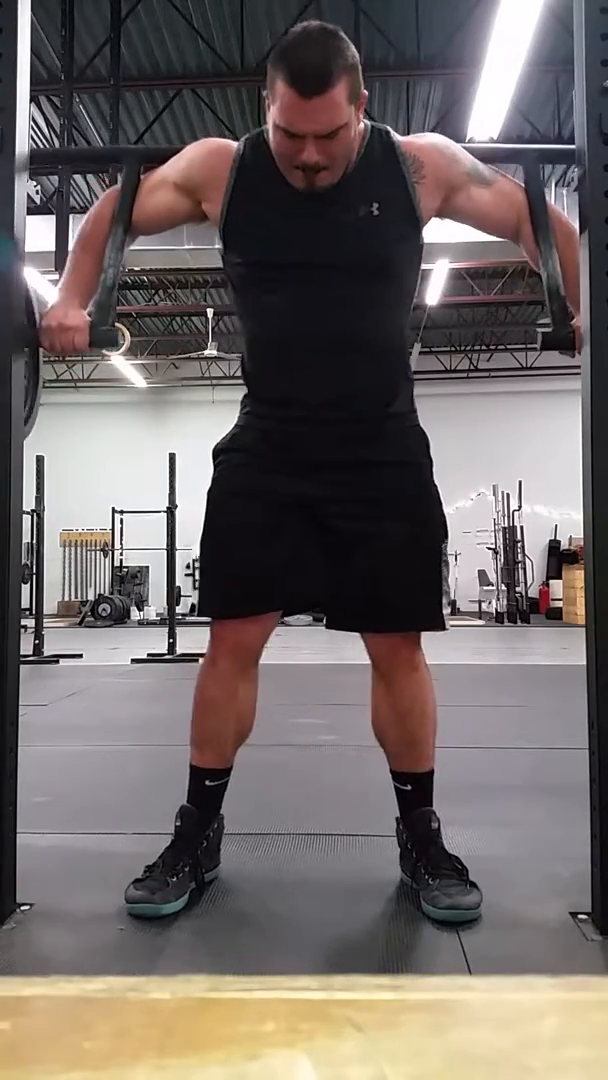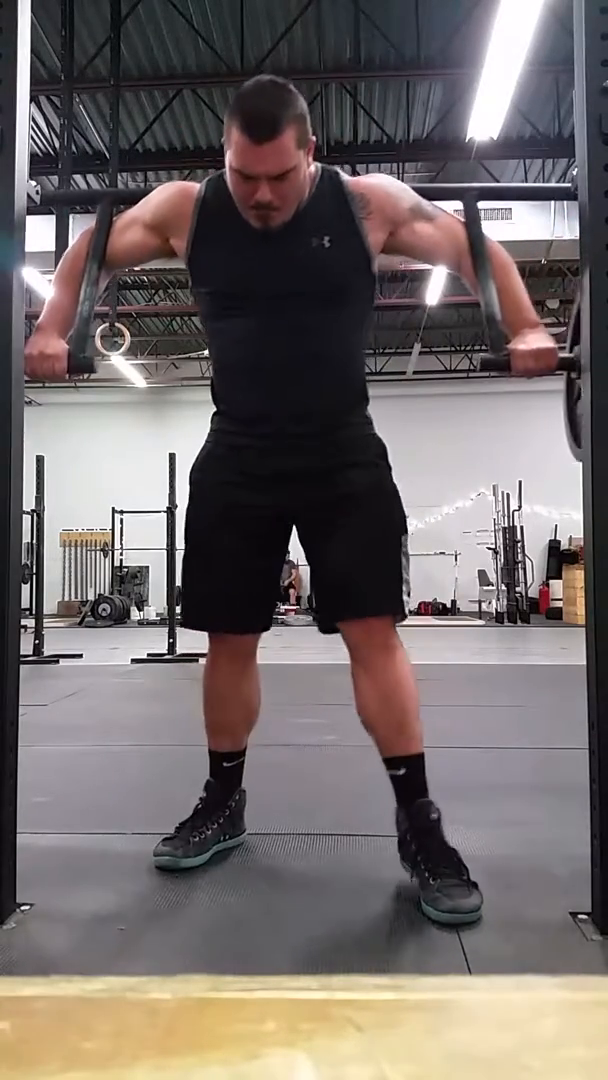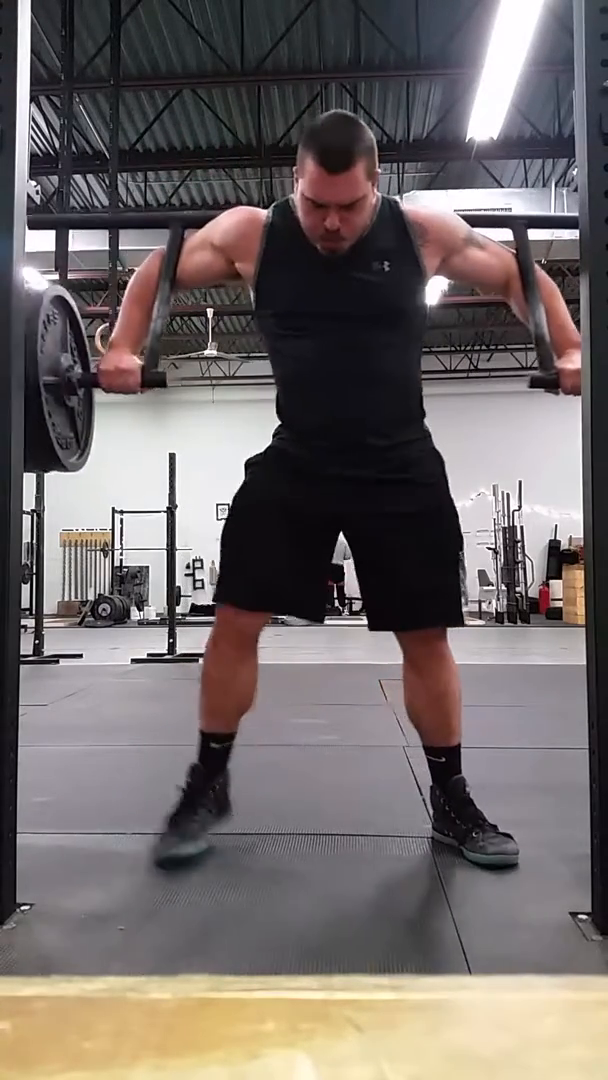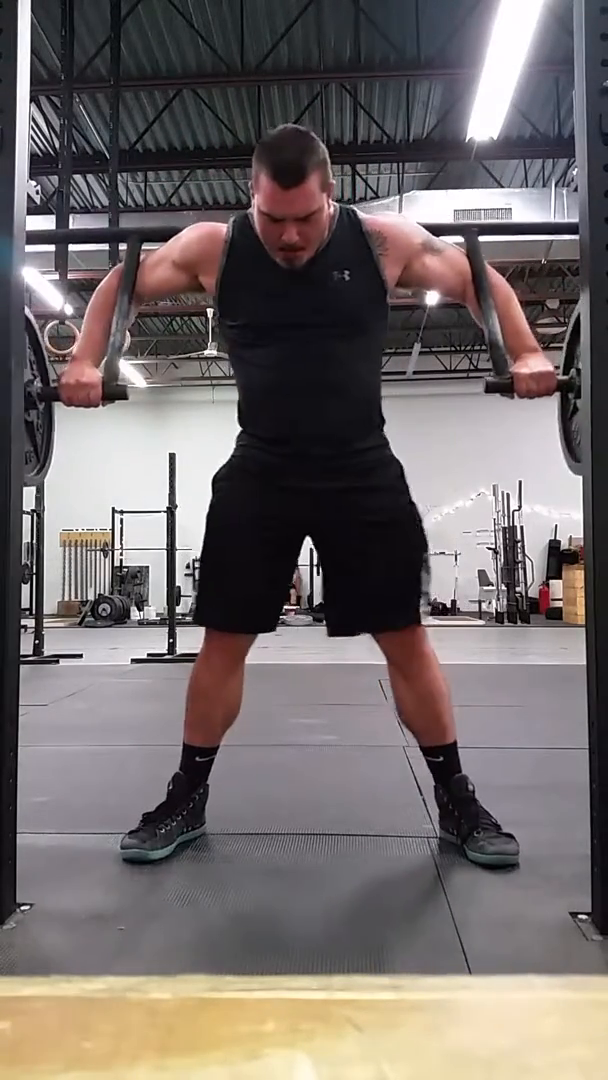
dt=0.7s
person 1, frame 1
left shoulder: (421, 165)
right shoulder: (218, 168)
left elbow: (537, 221)
right elbow: (111, 215)
left wrist: (582, 309)
right wrist: (71, 302)
left hip: (383, 453)
right hip: (266, 449)
left knee: (397, 646)
right knee: (232, 640)
left ankle: (419, 836)
right ankle: (197, 834)
person 1, frame 2
left shoulder: (369, 202)
right shoulder: (185, 208)
left elbow: (474, 248)
right elbow: (90, 251)
left wrist: (526, 329)
right wrist: (53, 331)
left hip: (345, 456)
right hip: (236, 458)
left knee: (373, 632)
right knee: (229, 640)
left ankle: (418, 823)
right ankle: (223, 801)
person 1, frame 3
left shoulder: (425, 232)
right shoulder: (251, 233)
left elbow: (518, 276)
right elbow: (157, 272)
left wrist: (568, 350)
right wrist: (125, 348)
left hip: (400, 468)
right hip: (294, 465)
left knee: (426, 638)
right knee: (237, 620)
left ankle: (451, 801)
right ankle: (207, 785)
person 1, frame 4
left shoulder: (384, 240)
right shoulder: (213, 246)
left elbow: (477, 279)
right elbow: (121, 284)
left wrist: (525, 355)
right wrist: (86, 361)
left hip: (362, 472)
right hip: (259, 474)
left knee: (404, 638)
right knee: (224, 639)
left ankle: (457, 800)
right ankle: (187, 796)
